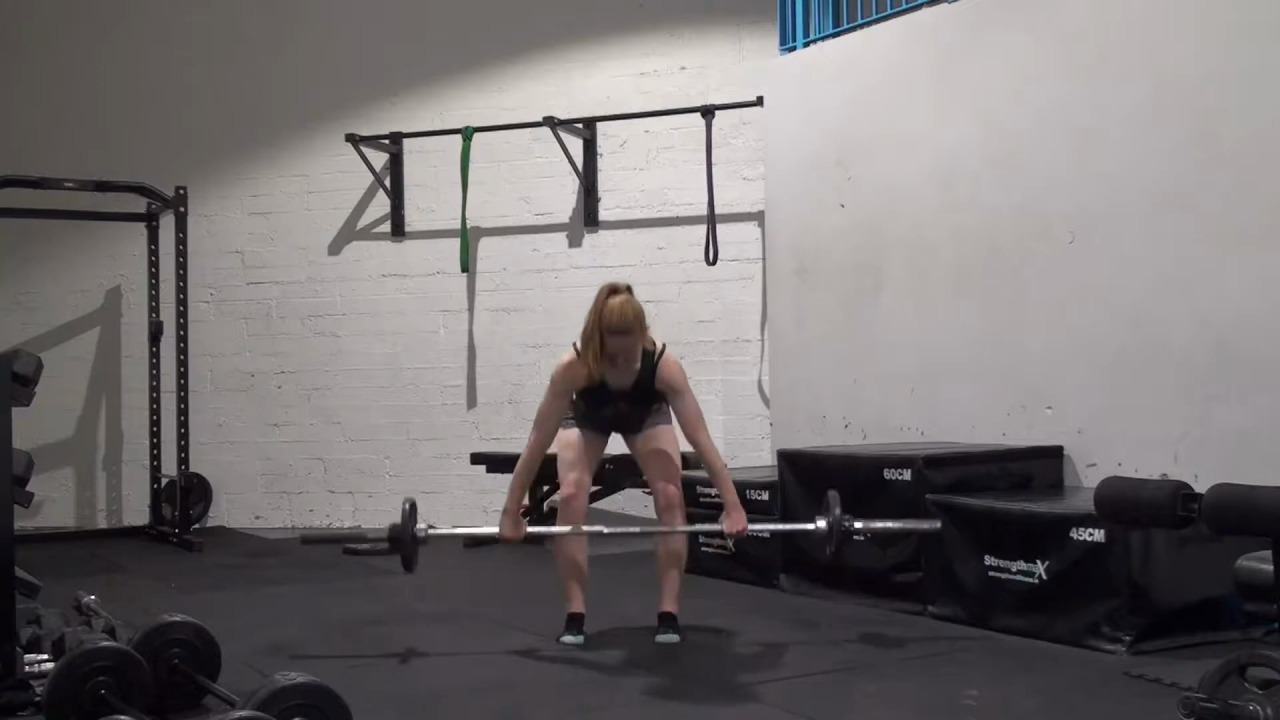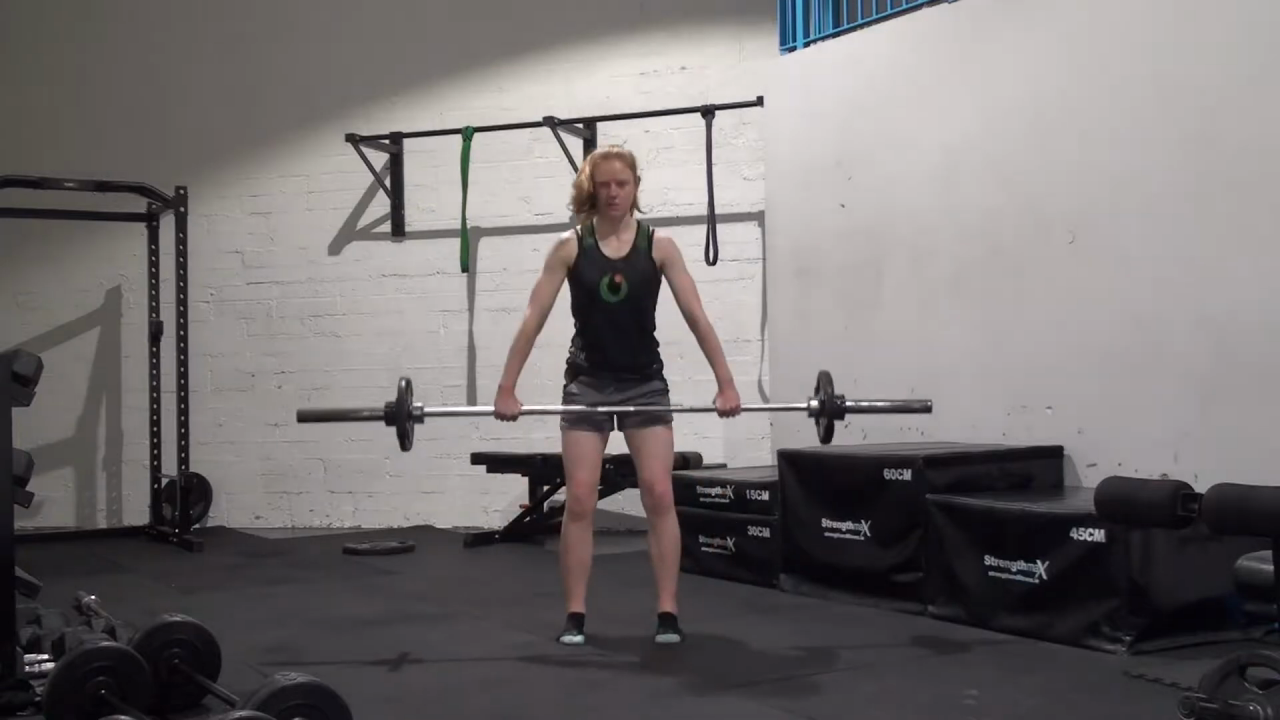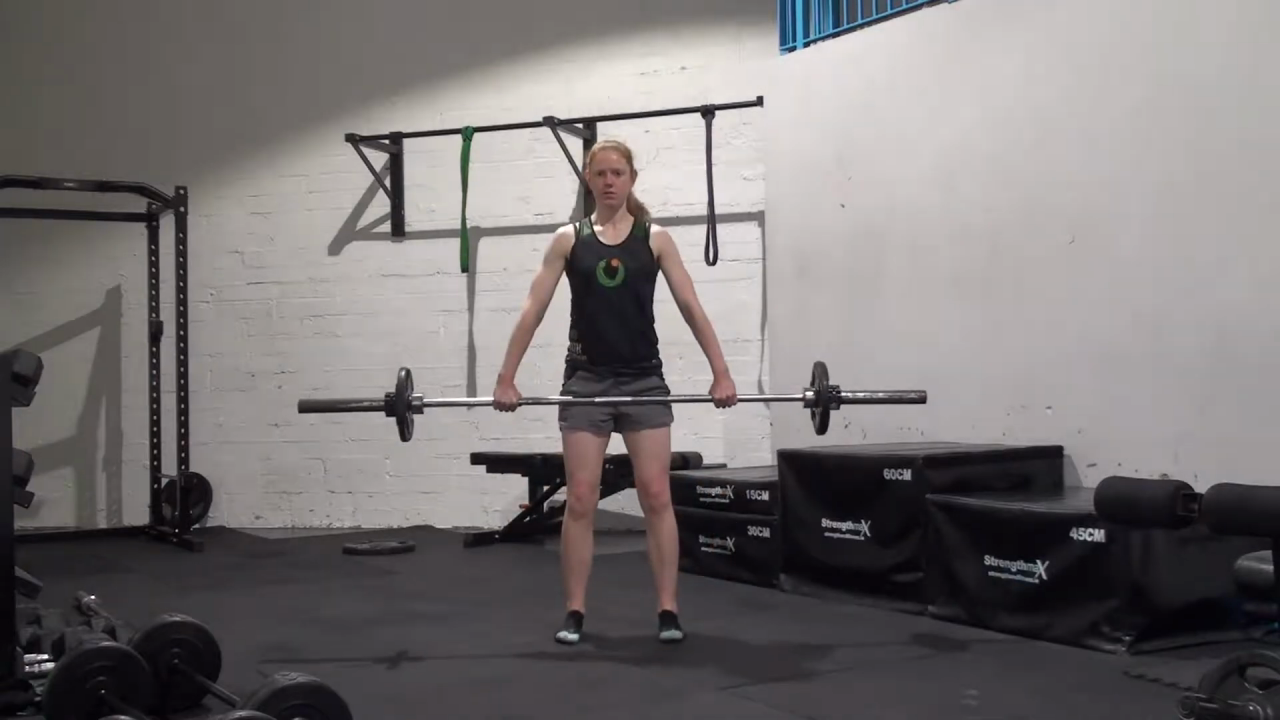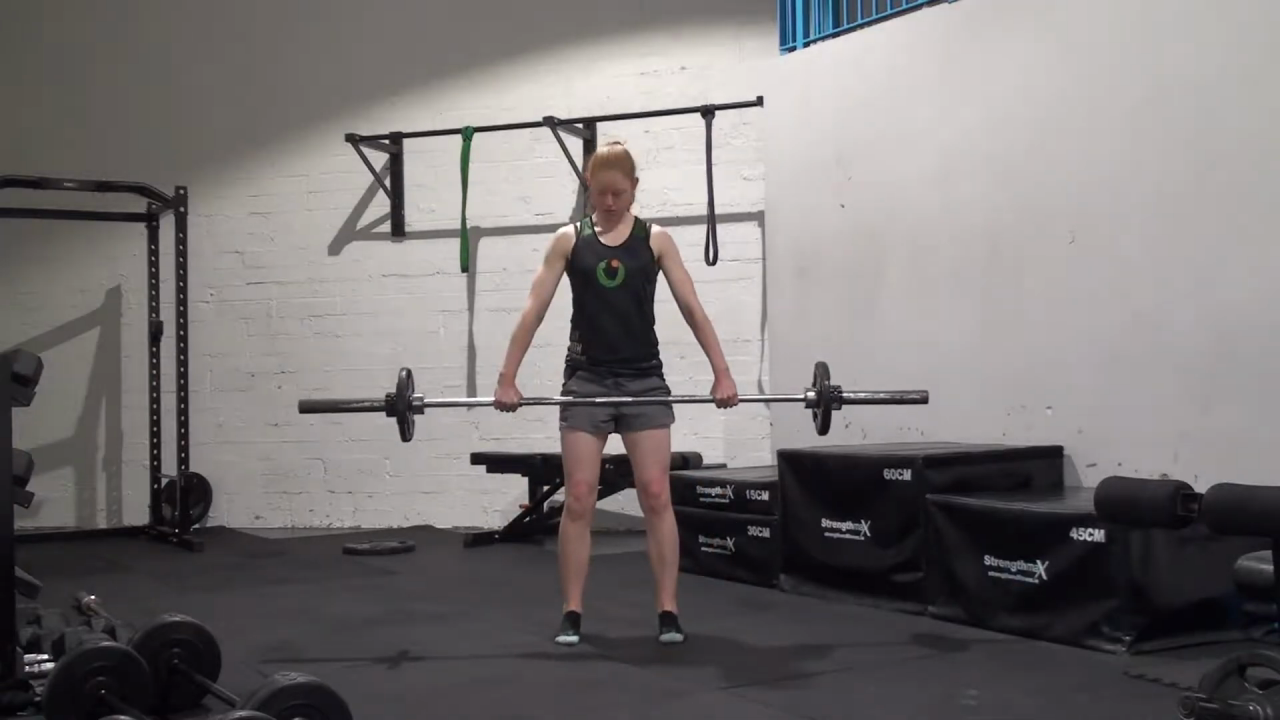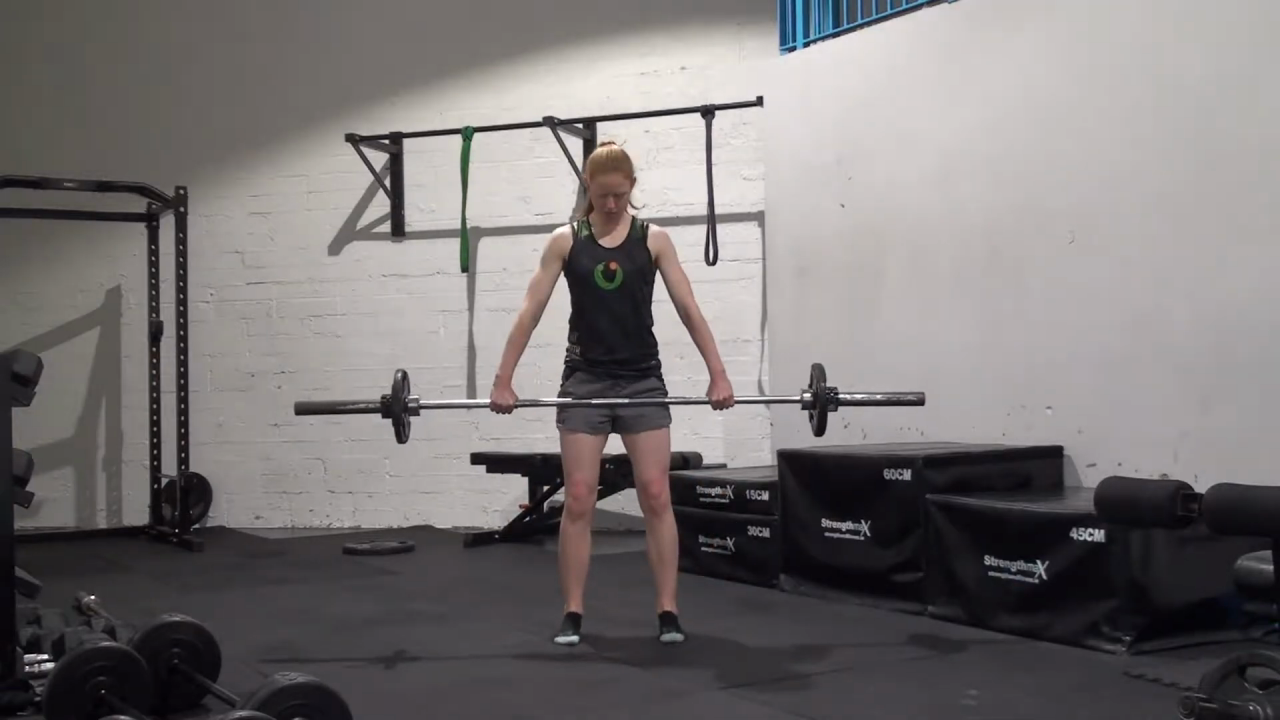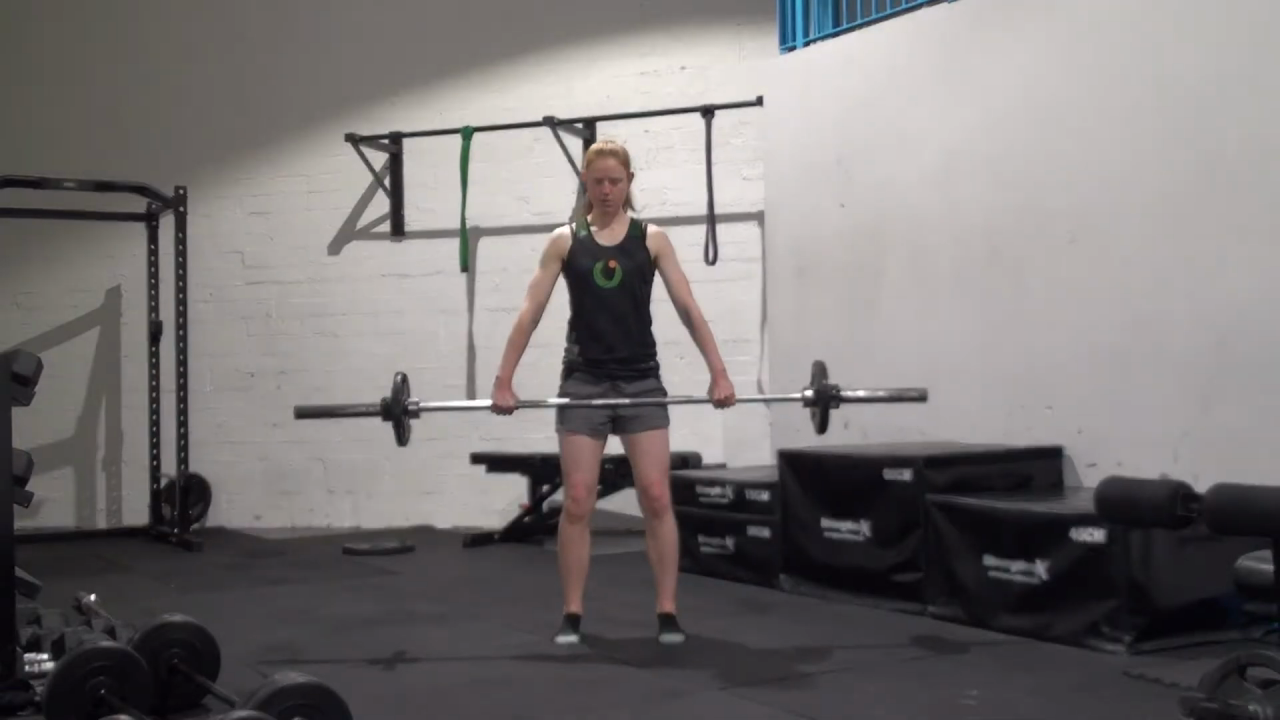
dt=0.5s
person 1, frame 1
left shoulder: (664, 364)
right shoulder: (572, 367)
left elbow: (700, 439)
right elbow: (538, 443)
left wrist: (731, 505)
right wrist: (511, 512)
left hip: (646, 413)
right hip: (588, 415)
left knee: (670, 495)
right knee: (571, 498)
left ankle: (668, 614)
right ankle: (575, 616)
person 1, frame 2
left shoulder: (659, 244)
right shoulder: (569, 246)
left elbow: (696, 316)
right elbow: (533, 319)
left wrist: (726, 382)
right wrist: (506, 387)
left hip: (645, 384)
right hip: (587, 383)
left knee: (659, 496)
right knee: (579, 500)
left ankle: (668, 612)
right ankle: (575, 615)
person 1, frame 3
left shoulder: (655, 238)
right shoulder: (568, 239)
left elbow: (691, 308)
right elbow: (533, 310)
left wrist: (721, 373)
right wrist: (506, 377)
left hip: (643, 379)
right hip: (586, 379)
left knee: (656, 496)
right knee: (580, 499)
left ankle: (668, 610)
right ankle: (574, 612)
person 1, frame 4
left shoulder: (656, 238)
right shoulder: (568, 239)
left elbow: (691, 308)
right elbow: (533, 310)
left wrist: (722, 372)
right wrist: (507, 377)
left hip: (643, 378)
right hip: (586, 379)
left knee: (656, 496)
right knee: (578, 499)
left ankle: (668, 611)
right ankle: (572, 613)
person 1, frame 5
left shoulder: (654, 239)
right shoulder: (566, 239)
left elbow: (689, 309)
right elbow: (530, 311)
left wrist: (718, 374)
right wrist: (503, 378)
left hip: (643, 381)
right hip: (584, 380)
left knee: (657, 497)
right knee: (579, 499)
left ankle: (668, 611)
right ankle: (572, 613)
person 1, frame 6
left shoulder: (652, 238)
right shoulder: (564, 240)
left elbow: (688, 308)
right elbow: (530, 312)
left wrist: (719, 372)
right wrist: (503, 380)
left hip: (640, 379)
right hip: (583, 380)
left knee: (657, 499)
right knee: (577, 502)
left ankle: (668, 612)
right ankle: (571, 614)
